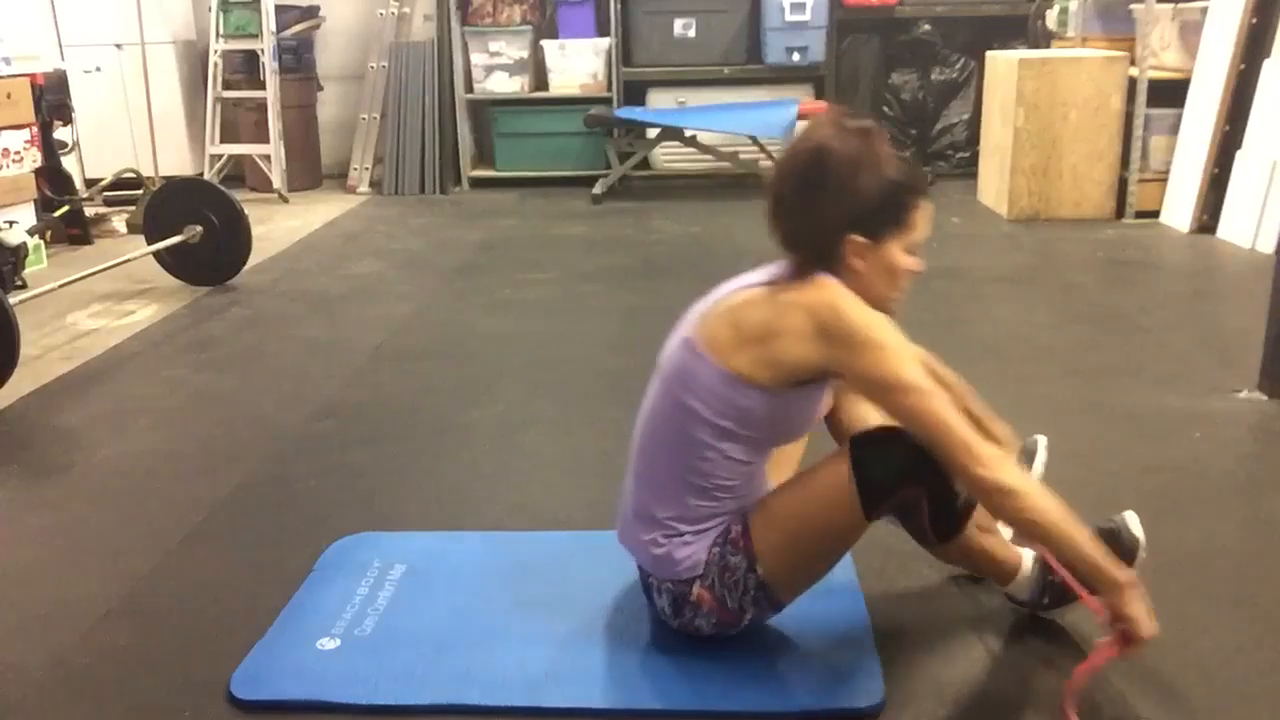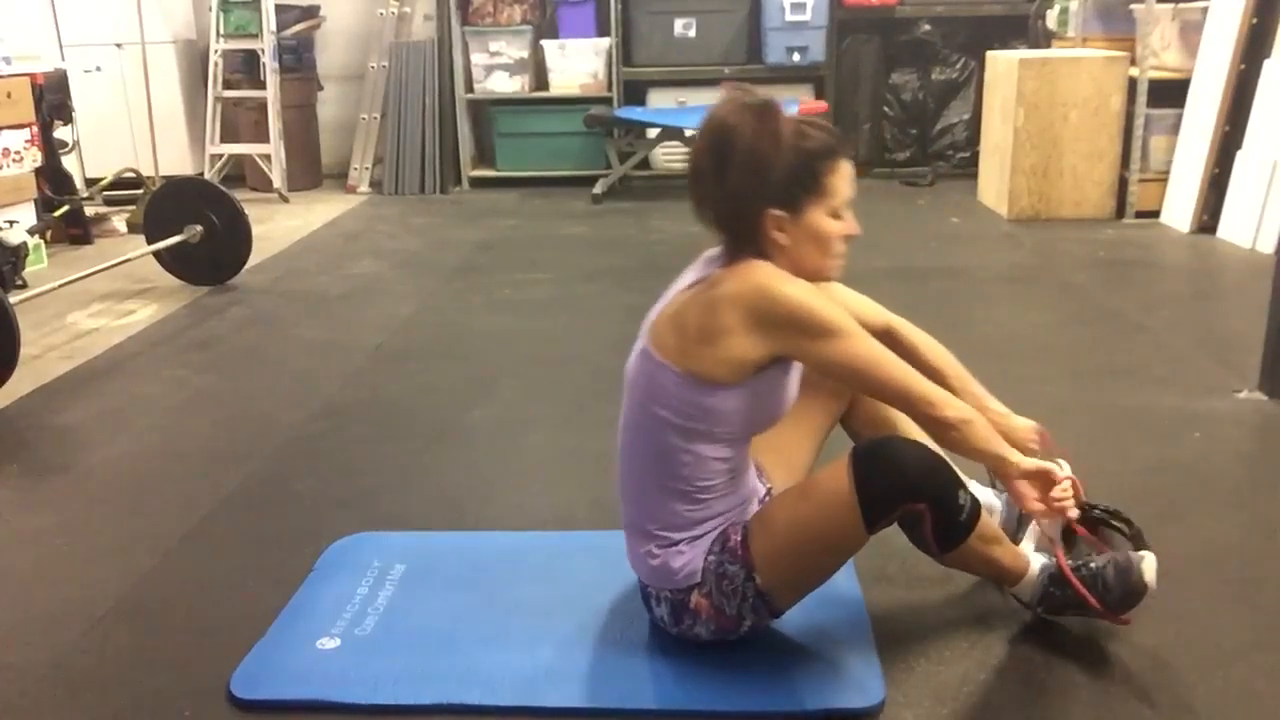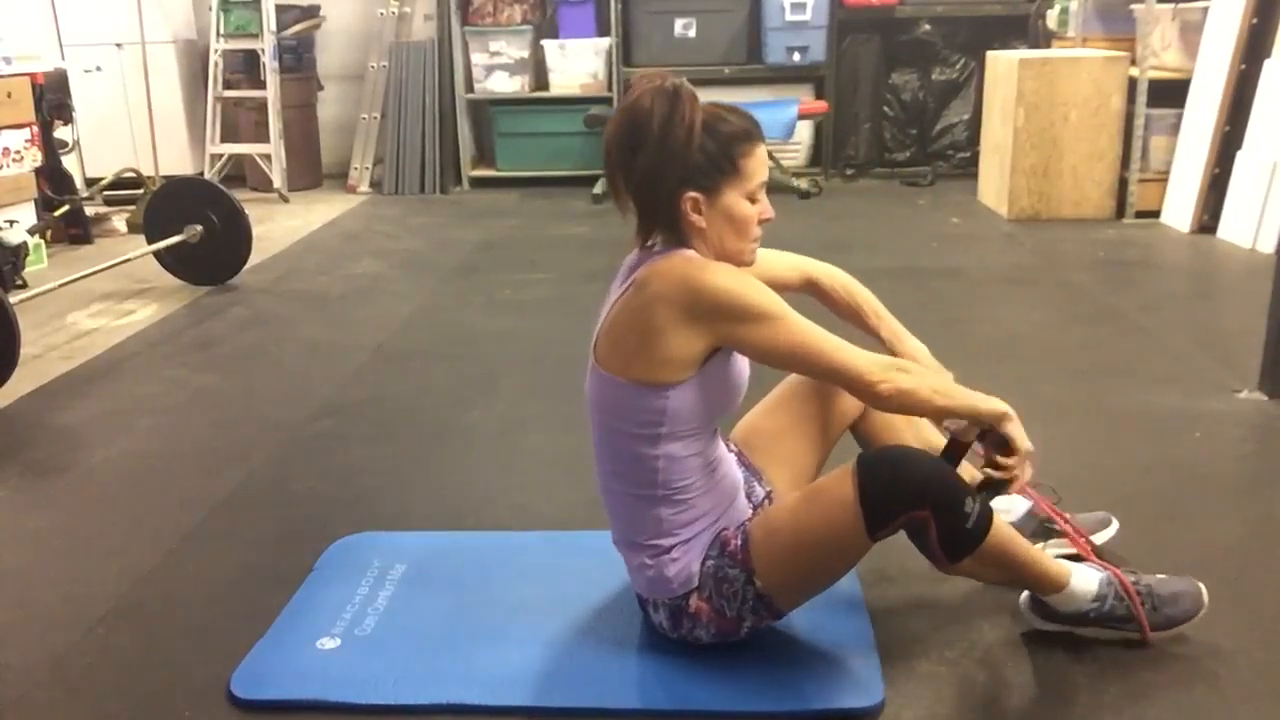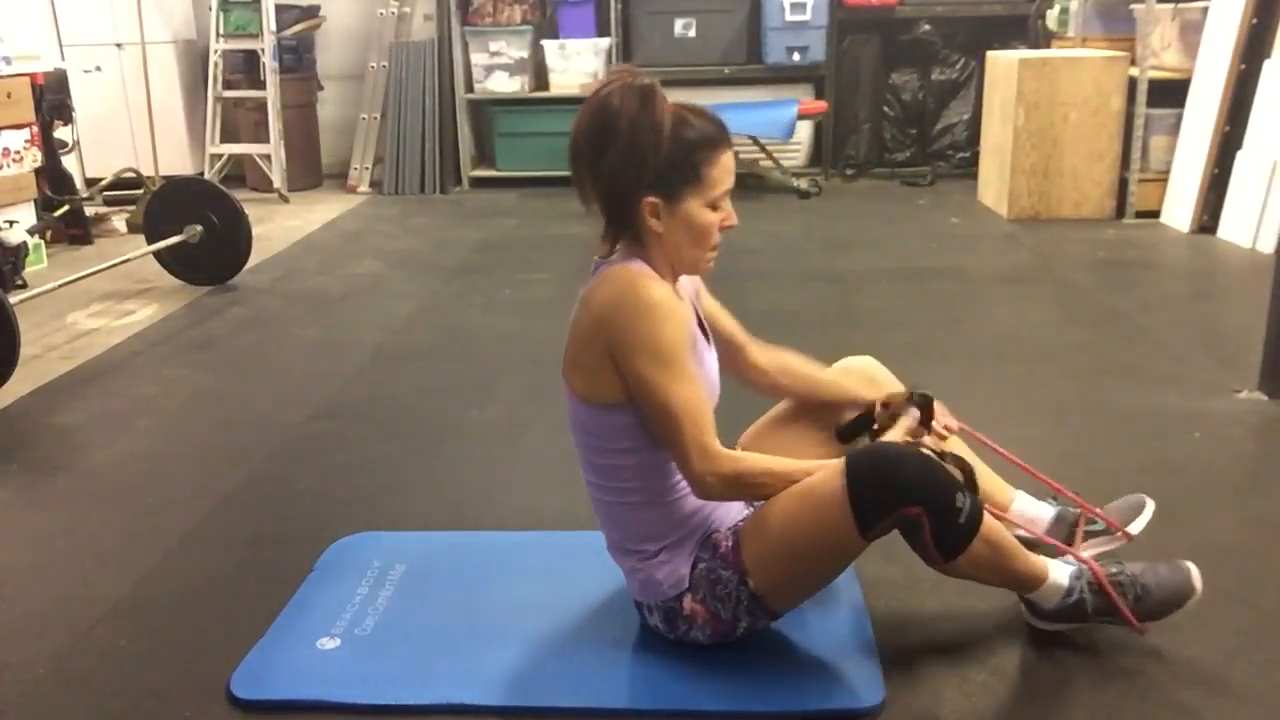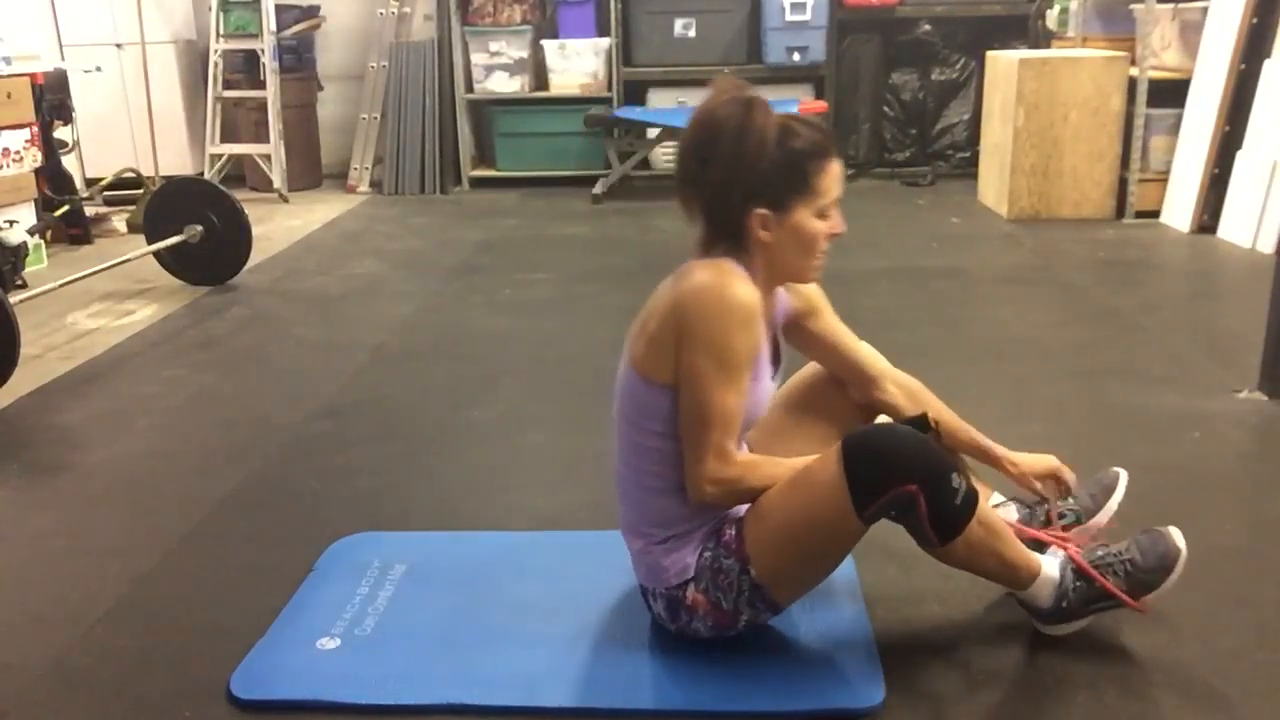
dt=0.7s
person 1, frame 1
left shoulder: (796, 286)
right shoulder: (825, 311)
left elbow: (918, 366)
right elbow: (979, 467)
left wrist: (996, 433)
right wrist: (1112, 579)
left hip: (690, 540)
right hip: (700, 585)
right knee: (897, 461)
left ankle: (972, 514)
right ankle: (1030, 583)
person 1, frame 2
left shoulder: (754, 267)
right shoulder: (767, 295)
left elbow: (893, 332)
right elbow: (935, 411)
left wrist: (997, 416)
right wrist: (1012, 464)
left hip: (720, 514)
right hip: (700, 588)
left knee: (854, 368)
right knee: (903, 470)
left ankle: (989, 514)
right ankle: (1037, 584)
person 1, frame 3
left shoulder: (677, 259)
right shoulder: (695, 286)
left elbow: (821, 277)
right elbow: (877, 382)
left wrist: (919, 360)
right wrist: (990, 410)
left hip: (715, 510)
right hip: (697, 587)
left knee: (846, 379)
right knee: (906, 480)
left ankle: (1005, 520)
right ankle: (1074, 596)
person 1, frame 4
left shoulder: (653, 272)
right shoulder: (638, 298)
left elbow: (756, 361)
right elbow: (710, 470)
left wrist: (873, 410)
right wrist: (858, 468)
left hip: (709, 532)
right hip: (694, 591)
left knee: (861, 378)
right knee: (896, 476)
left ankle: (1038, 525)
right ankle: (1059, 591)
person 1, frame 5
left shoulder: (771, 284)
right shoulder: (723, 296)
left elbow: (886, 385)
right elbow: (712, 477)
left wrist: (1002, 458)
right wrist: (847, 467)
left hip: (716, 532)
right hip: (698, 584)
left knee: (862, 367)
right knee: (892, 459)
left ankle: (1007, 521)
right ankle: (1051, 589)
